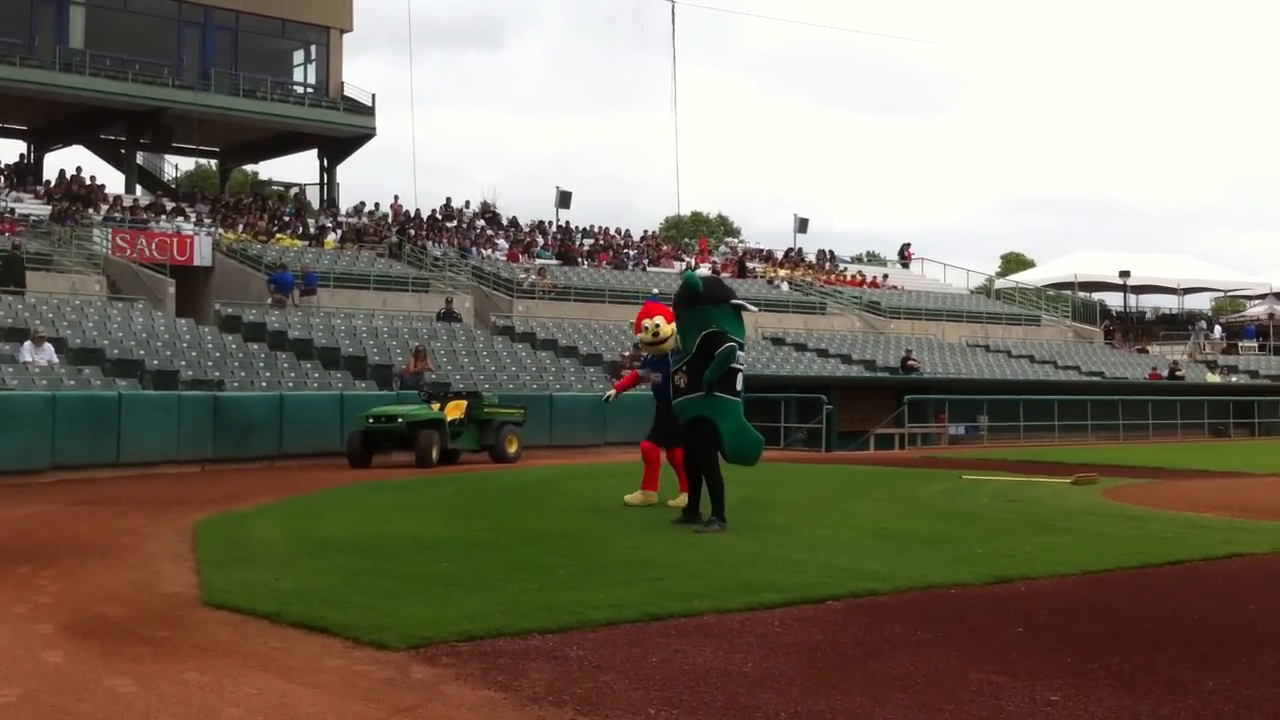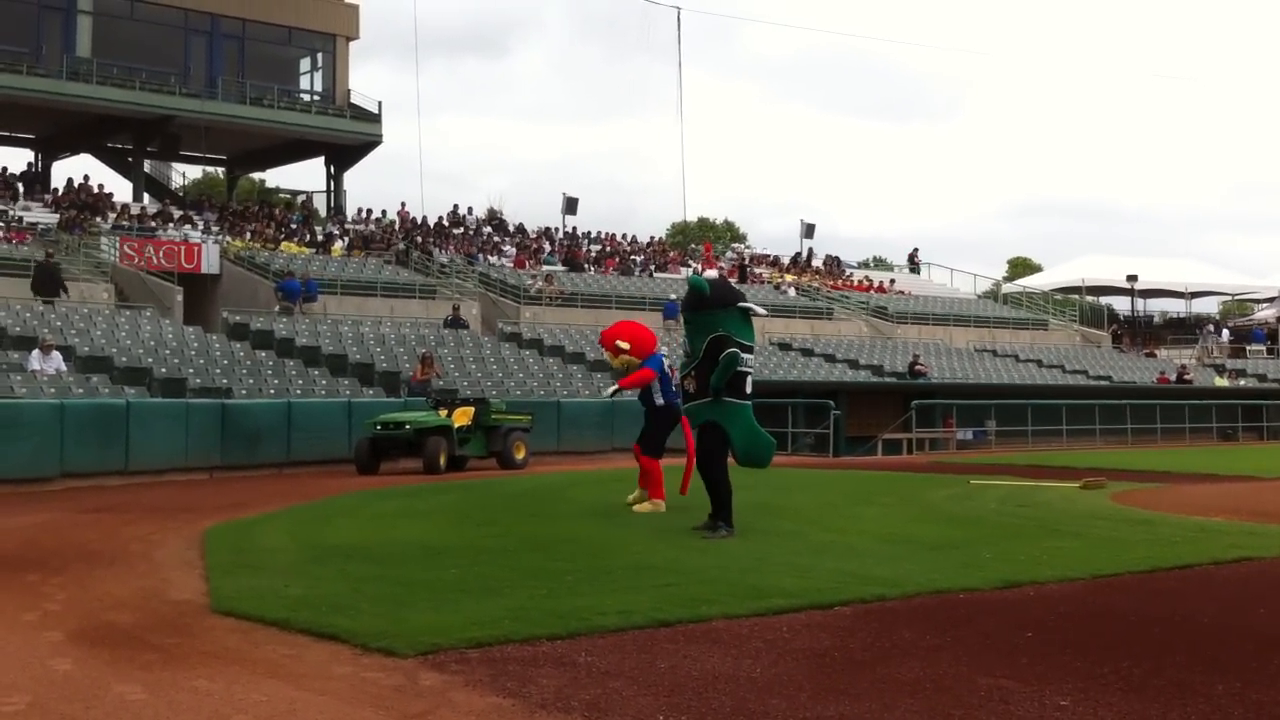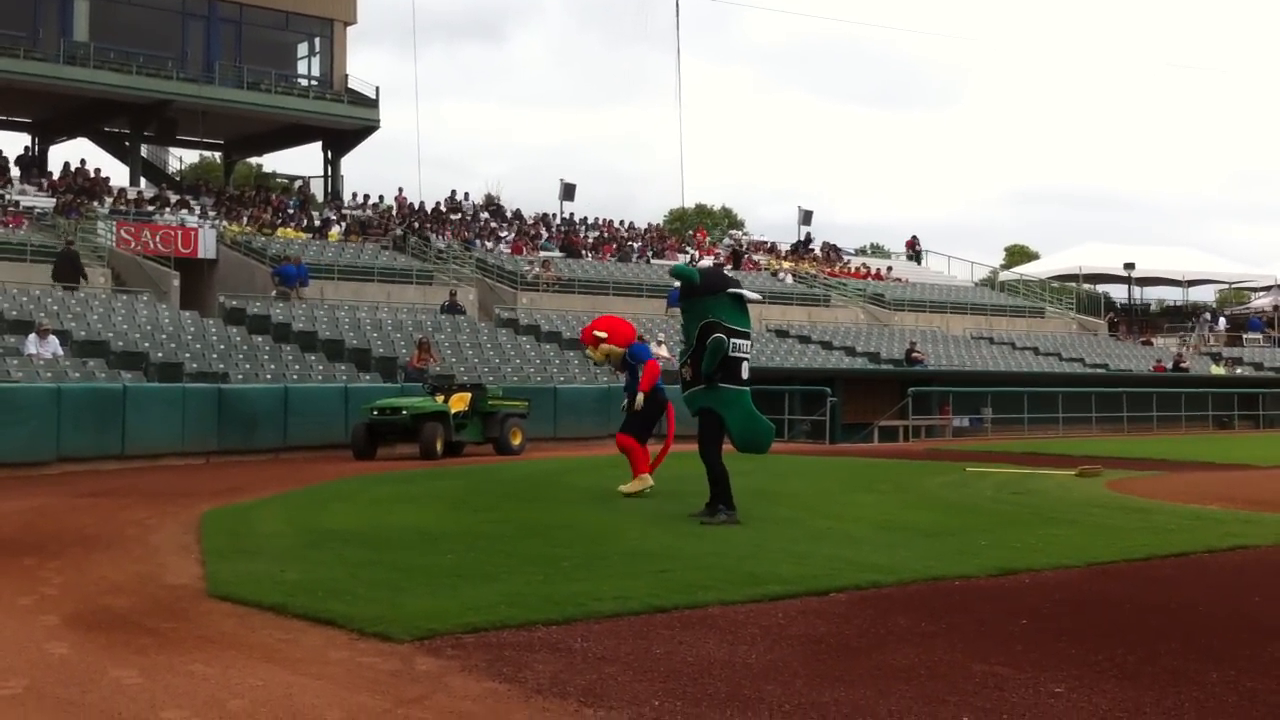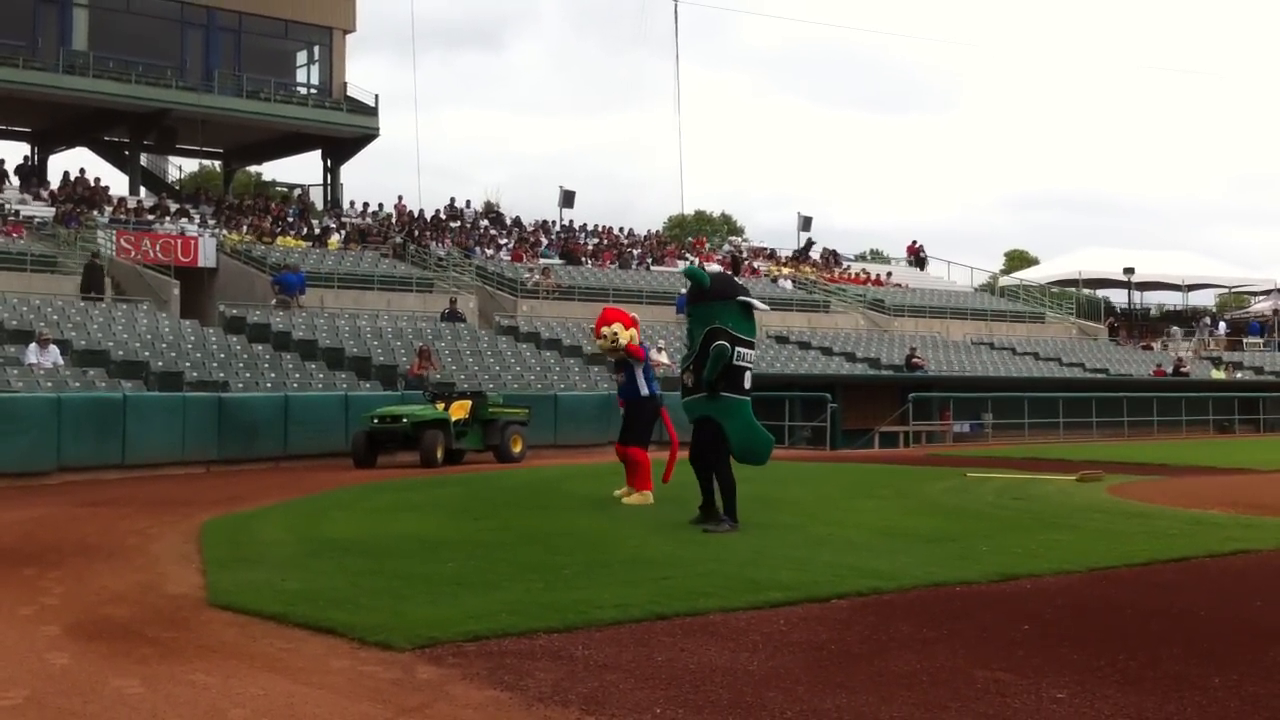
dt=0.4s
person 1, frame 1
left shoulder: (711, 334)
right shoulder: (706, 333)
left elbow: (729, 351)
left wrist: (708, 380)
left hip: (709, 407)
right hip: (700, 408)
left knee: (707, 461)
right knee: (691, 459)
left ankle: (719, 518)
right ankle: (692, 511)
person 1, frame 2
left shoulder: (719, 338)
right shoulder: (716, 335)
left elbow: (732, 356)
left wrist: (715, 385)
left hip: (720, 411)
right hip: (712, 411)
left knee: (715, 466)
right knee: (705, 465)
left ankle: (726, 524)
right ankle: (717, 517)
person 1, frame 3
left shoulder: (711, 324)
right shoulder: (730, 321)
left elbow: (717, 343)
left wrist: (707, 371)
left hip: (717, 396)
right hip: (722, 396)
left knee: (710, 452)
right knee: (709, 452)
left ankle: (728, 508)
right ankle: (715, 504)
person 1, frame 4
left shoulder: (716, 331)
right shoulder: (732, 328)
left elbow: (722, 351)
left wrist: (709, 379)
left hip: (718, 406)
right hip: (710, 407)
left knee: (718, 460)
right knee: (697, 457)
left ankle: (730, 518)
right ankle: (709, 509)
person 2, frame 1
right shoulder: (650, 357)
right elbow: (637, 375)
right wrist: (616, 389)
left hip: (675, 407)
right hip: (665, 406)
left knee: (651, 445)
right knee: (675, 451)
left ankle: (648, 492)
right ankle: (686, 491)
person 2, frame 2
left shoulder: (652, 360)
right shoulder: (654, 359)
left elbow: (646, 375)
right elbow: (670, 371)
left wrist: (619, 385)
left hip: (664, 413)
right hip: (659, 412)
left knee: (648, 456)
right knee: (640, 450)
left ankle: (657, 500)
right ankle: (644, 490)
person 2, frame 3
left shoulder: (635, 349)
right shoulder: (627, 354)
left elbow: (653, 366)
left wrist: (641, 392)
right wrist: (629, 397)
left hip: (651, 399)
right hip: (649, 400)
left knee: (624, 437)
right knee: (637, 440)
left ankle: (642, 476)
right ankle: (639, 479)
person 2, frame 4
left shoulder: (634, 352)
right shoulder: (618, 359)
left elbow: (641, 354)
left wrist: (626, 346)
right wrist: (623, 405)
left hip: (646, 405)
right hip: (633, 407)
left knee: (636, 448)
right knee: (622, 447)
left ankle: (645, 492)
right ankle: (632, 486)
